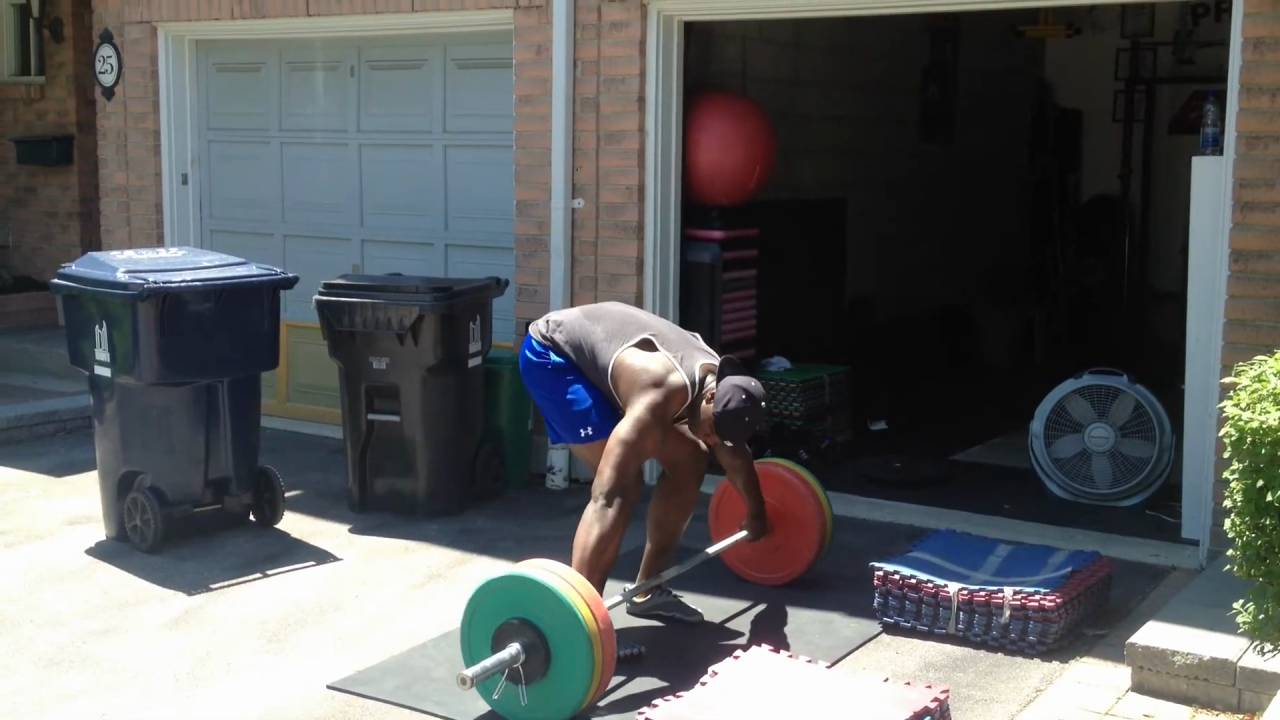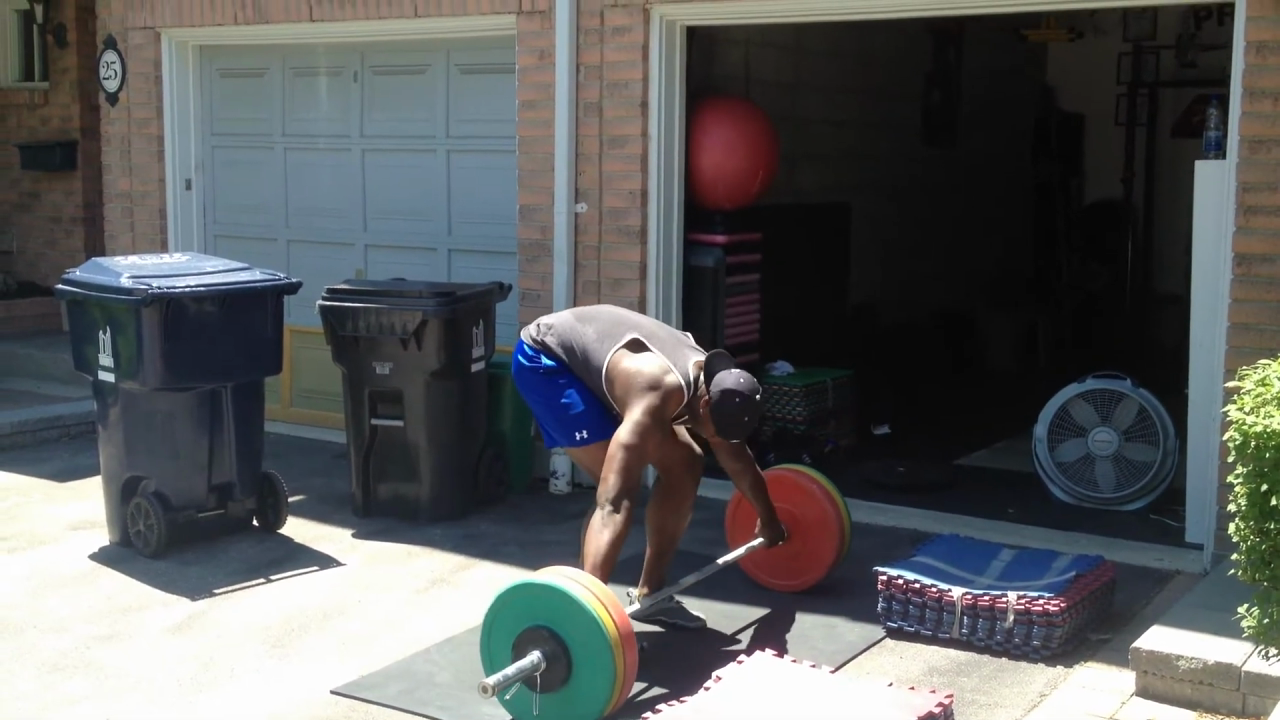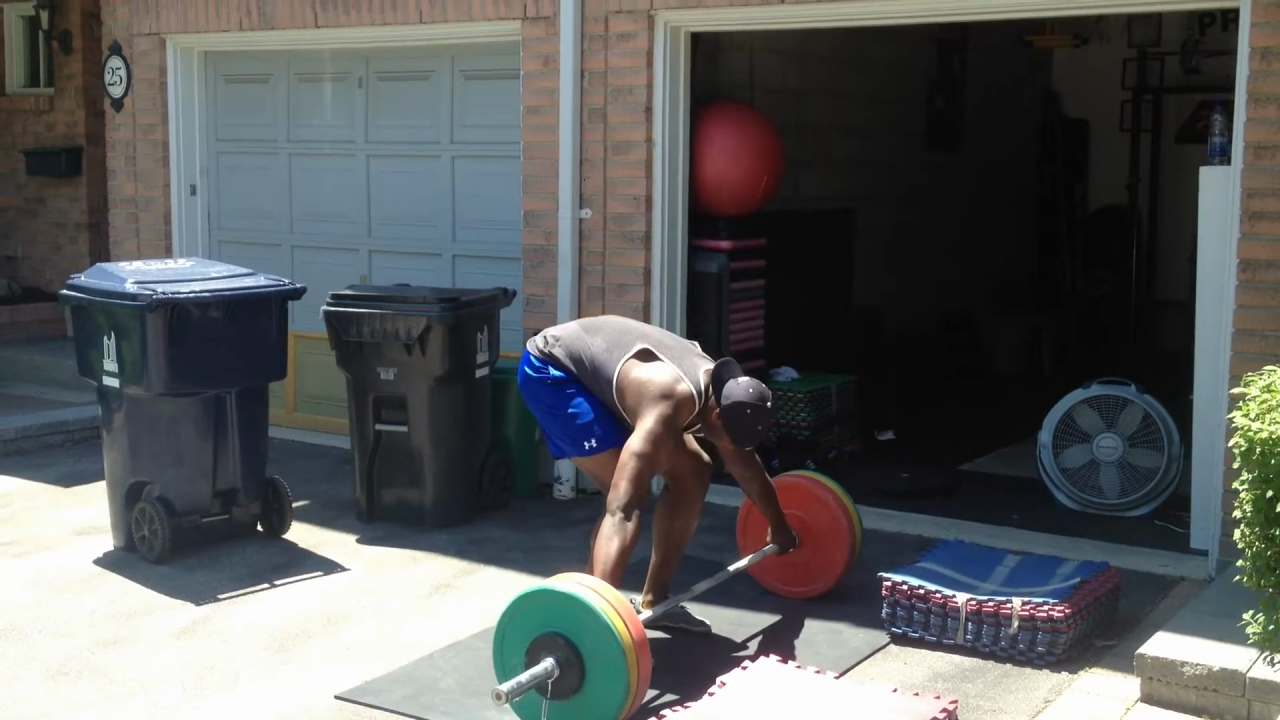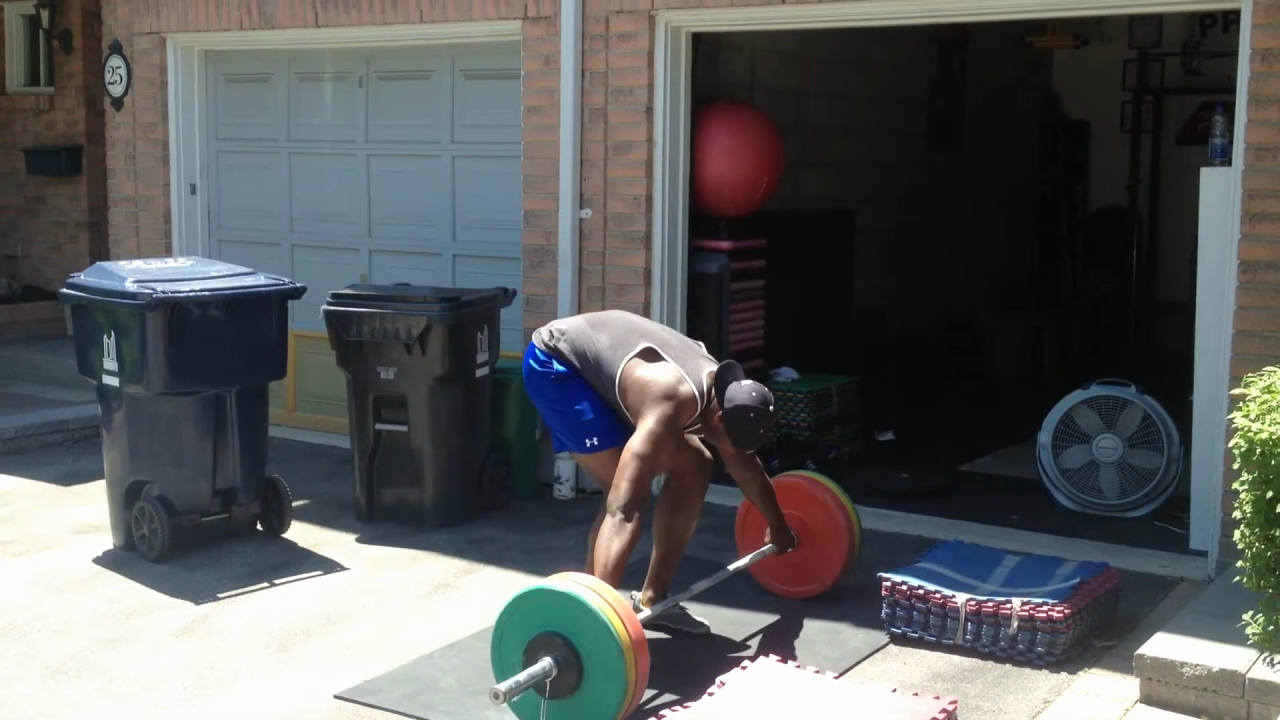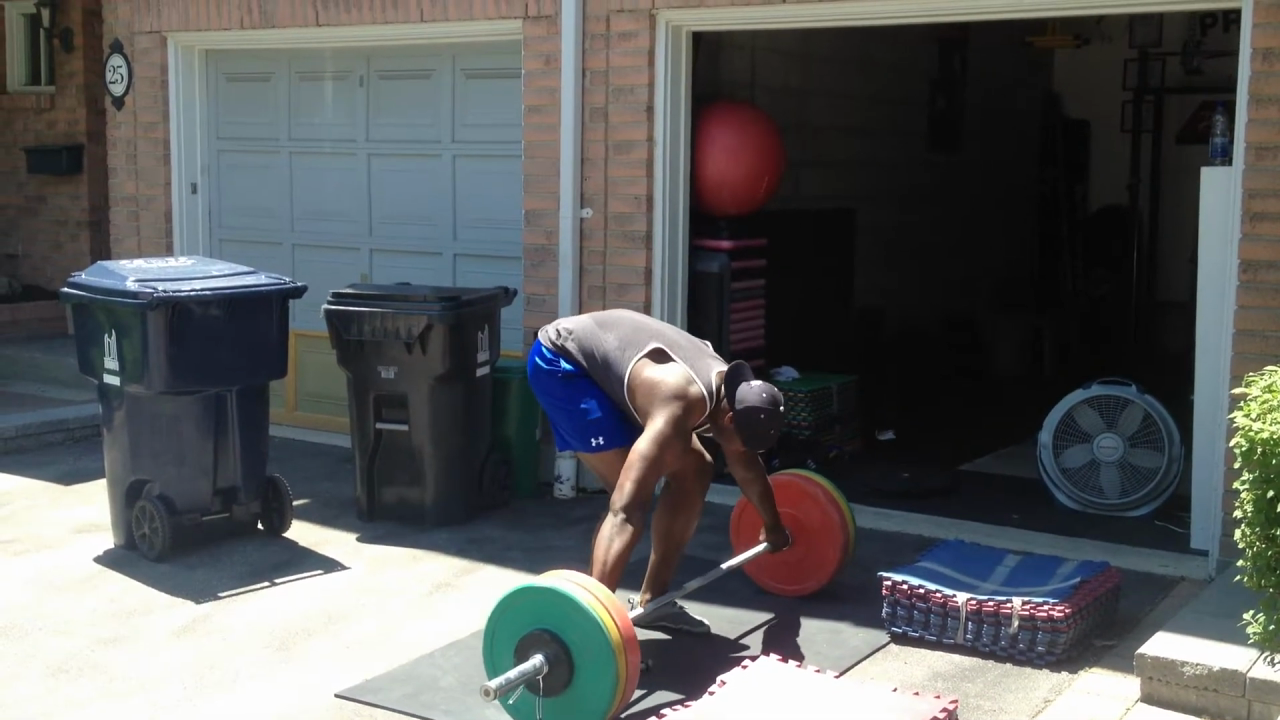
dt=0.3s
person 1, frame 1
left shoulder: (723, 387)
right shoulder: (661, 396)
left elbow: (737, 457)
right elbow: (607, 496)
left wrist: (756, 515)
left hip: (595, 352)
right hip: (553, 353)
left knee: (689, 463)
right knee: (623, 482)
left ankle: (648, 590)
person 1, frame 2
left shoulder: (718, 385)
right shoulder: (658, 397)
left elbow: (739, 460)
right elbow: (615, 500)
left wrist: (768, 519)
left hip: (590, 354)
right hip: (545, 356)
left knee: (685, 463)
right knee: (623, 484)
left ankle: (649, 594)
person 1, frame 3
left shoulder: (724, 390)
right shoulder: (668, 406)
left elbow: (747, 467)
right elbow: (623, 508)
left wrist: (779, 527)
left hip: (597, 367)
right hip: (551, 368)
left knee: (693, 471)
right knee: (629, 494)
left ankle: (652, 601)
person 1, frame 4
left shoulder: (728, 392)
right shoulder: (671, 407)
left elbow: (747, 469)
right elbow: (624, 508)
left wrist: (778, 527)
left hip: (600, 360)
right hip: (556, 362)
left knee: (694, 468)
right knee: (630, 494)
left ankle: (652, 599)
person 1, frame 5
left shoulder: (731, 390)
right shoulder: (680, 409)
left elbow: (749, 469)
right elbow: (626, 508)
left wrist: (773, 527)
left hip: (604, 361)
right hip: (560, 361)
left knee: (693, 470)
right knee: (636, 493)
left ankle: (653, 601)
